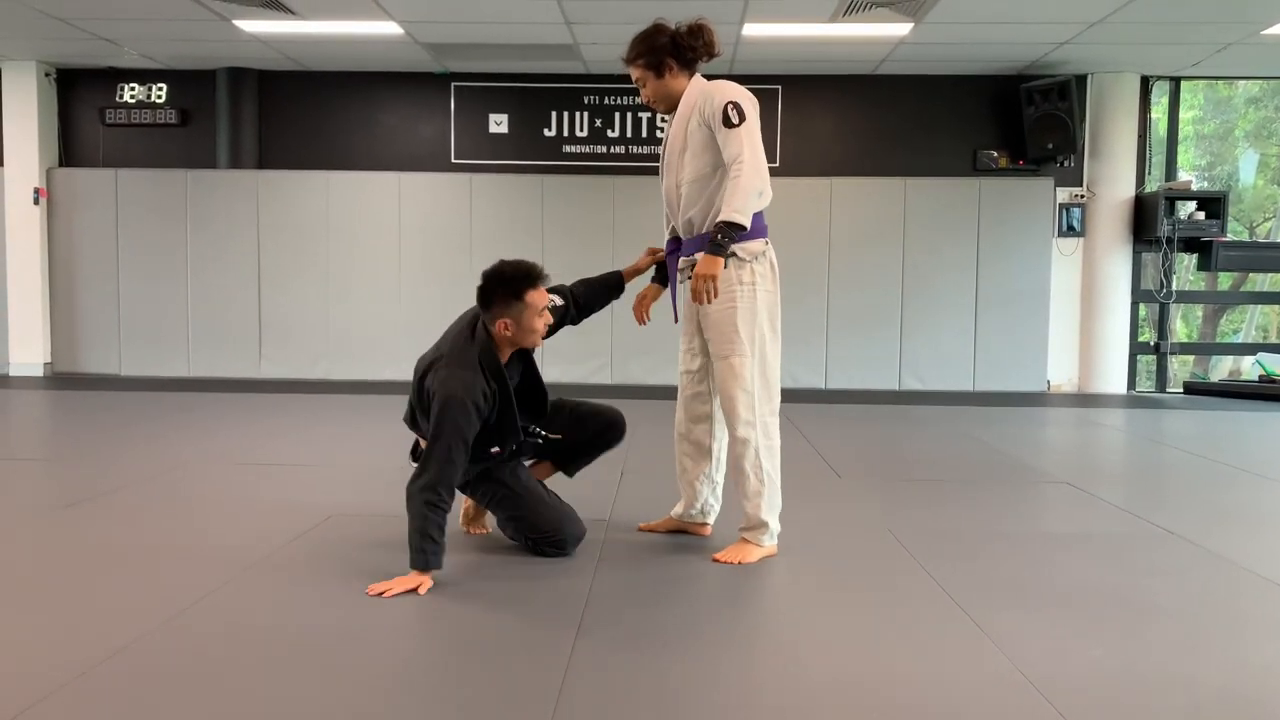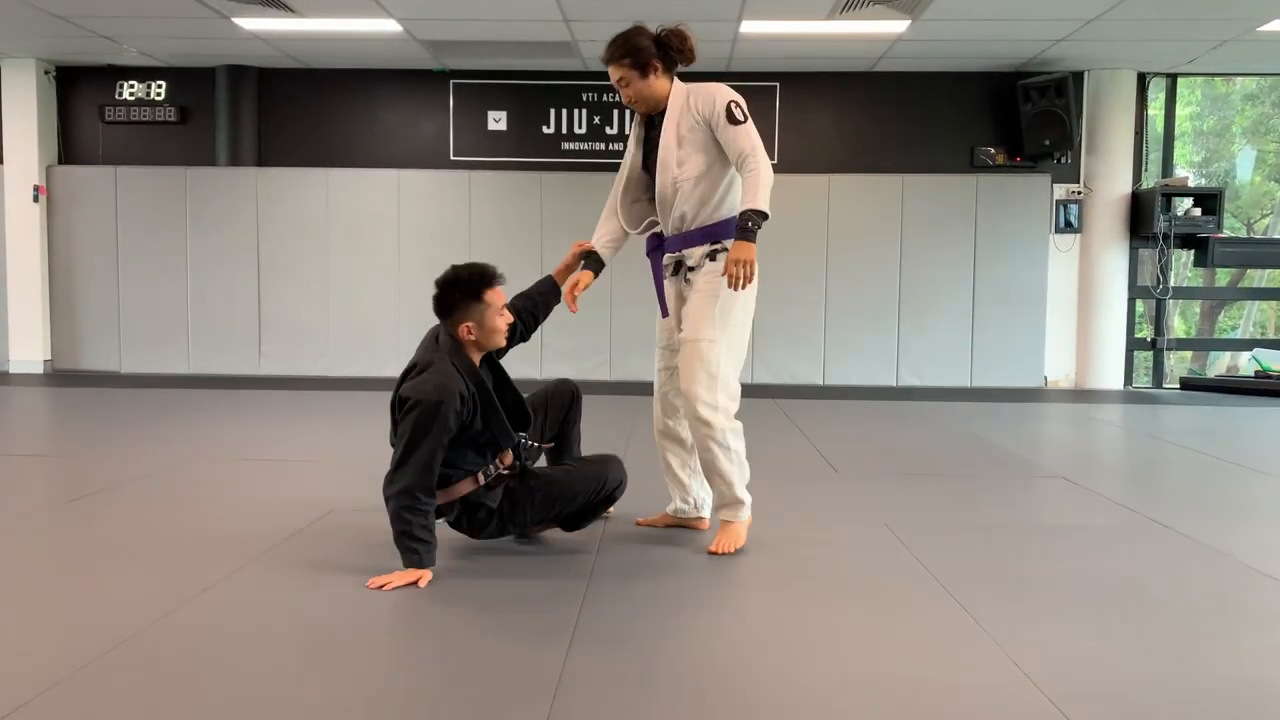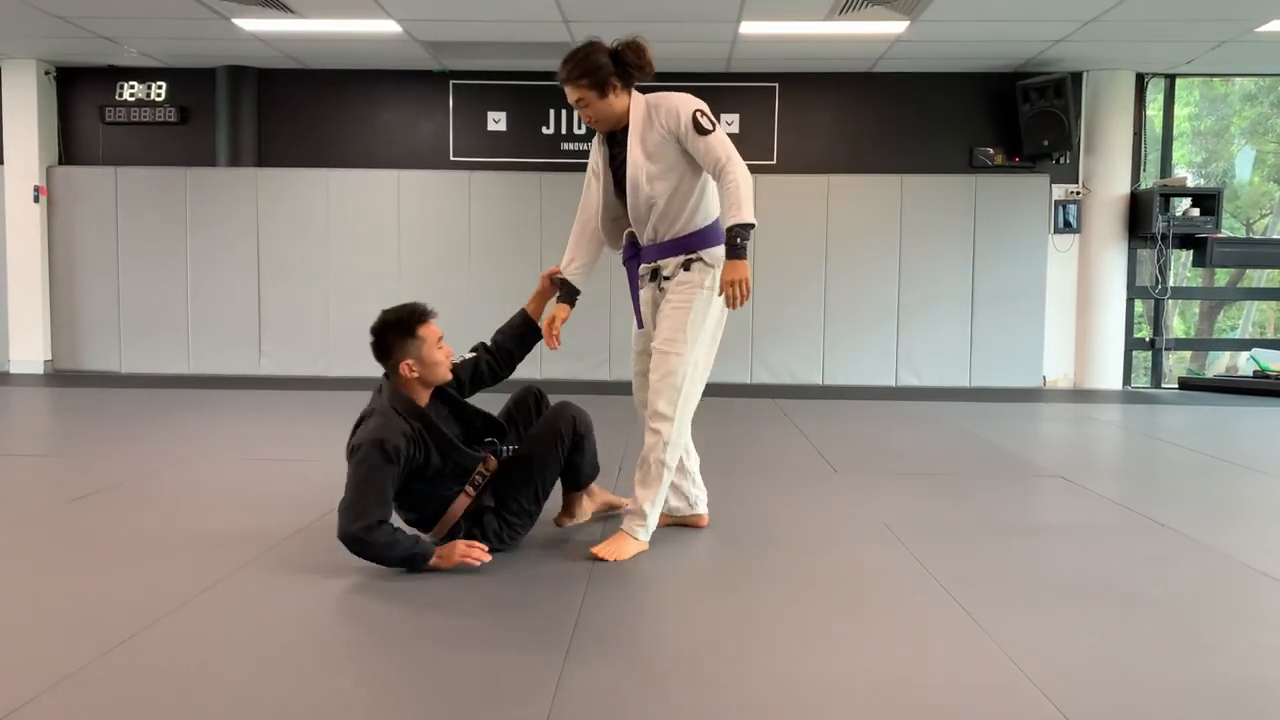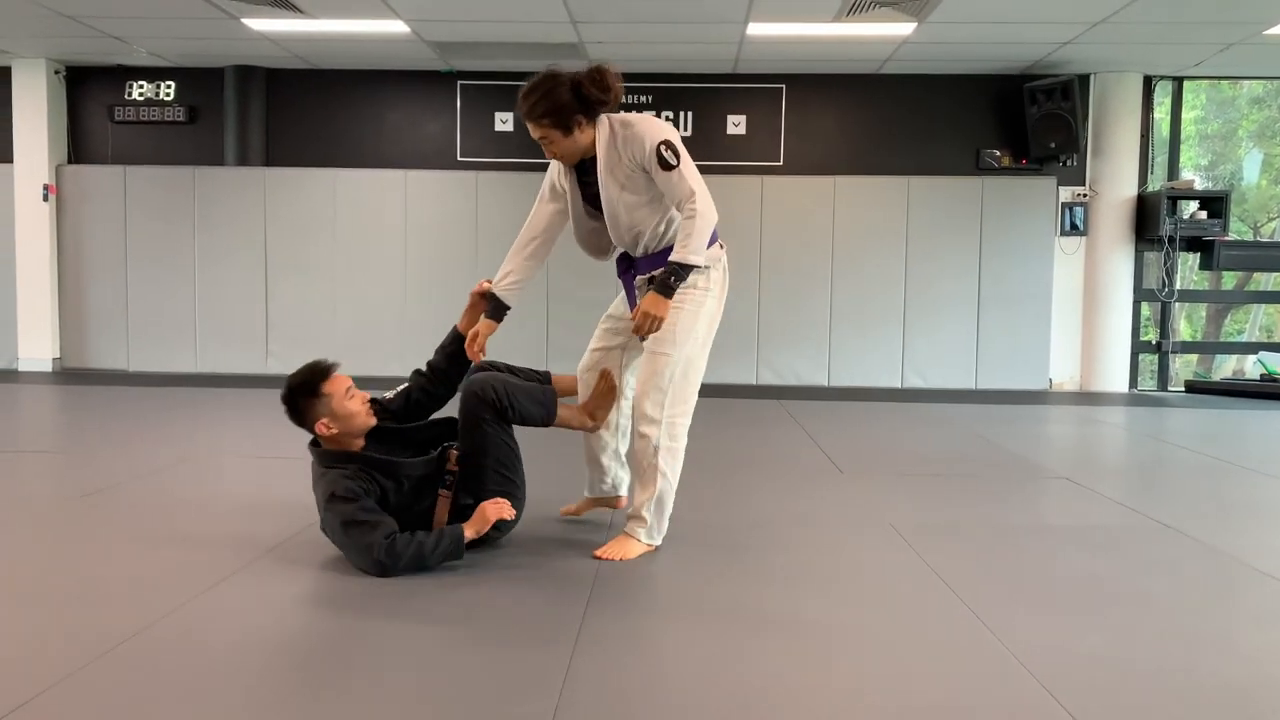
dt=0.4s
person 1, frame 1
left shoulder: (722, 97)
right shoulder: (683, 119)
left elbow: (748, 173)
left wrist: (716, 248)
right wrist: (660, 278)
left hip: (737, 262)
right hip: (702, 266)
left knee: (744, 398)
right knee: (695, 396)
left ankle: (761, 531)
right ankle: (695, 509)
person 1, frame 2
left shoulder: (711, 100)
right shoulder: (644, 128)
left elbow: (756, 165)
right elbow: (625, 204)
left wrist: (746, 234)
right wrist: (590, 265)
left hip: (720, 263)
right hip: (676, 266)
left knee: (704, 388)
right knee: (671, 393)
left ankle: (734, 509)
right ankle: (690, 505)
person 1, frame 3
left shoulder: (676, 110)
right shoulder: (603, 146)
left elbow: (733, 174)
right elbow: (589, 225)
left wrist: (737, 251)
right wrist: (564, 297)
left hip: (696, 266)
right hip: (652, 272)
left knee: (666, 399)
right knee: (652, 396)
left ankle: (638, 525)
right ankle: (688, 503)
person 1, frame 4
left shoulder: (645, 135)
right shoulder: (565, 170)
left elbow: (700, 209)
right elbow: (532, 242)
left wrist: (665, 290)
right wrist: (492, 313)
left hip: (690, 271)
right hip: (639, 276)
left knee: (656, 401)
right knee: (597, 378)
left ankle: (645, 528)
right ankle: (607, 487)
person 2, frame 1
left shoulder: (510, 322)
right shoulder: (461, 387)
left elbow: (570, 301)
right elbow: (435, 478)
left wrist: (634, 271)
right wrist: (423, 567)
left hip: (512, 425)
right hip: (474, 457)
left knee: (610, 424)
right knee: (562, 537)
left ankle: (523, 484)
right ankle: (491, 497)
person 2, frame 2
left shoulder: (457, 336)
right shoulder: (438, 393)
left elbow: (521, 317)
right elbow: (406, 485)
left wrist: (565, 271)
right wrist: (417, 562)
left hip: (493, 455)
right hip: (482, 500)
left knee: (565, 394)
right knee: (611, 473)
left ankle: (566, 498)
right ankle: (548, 515)
person 2, frame 3
left shoulder: (433, 382)
right shoulder: (385, 440)
left elbow: (496, 359)
right elbow: (358, 531)
left wrist: (541, 299)
right wrist: (435, 554)
left hip: (487, 481)
right hip: (483, 524)
left knee: (531, 398)
right knee: (568, 418)
left ankle: (583, 493)
right ankle: (577, 505)
person 2, frame 4
left shoulder: (367, 420)
right shoulder: (339, 490)
left elbow: (431, 386)
right elbow: (384, 556)
left wrist: (472, 315)
right wrist: (468, 530)
right hip: (476, 508)
left knee: (485, 374)
right knee: (484, 391)
left ankle: (587, 386)
right ankle: (585, 416)
